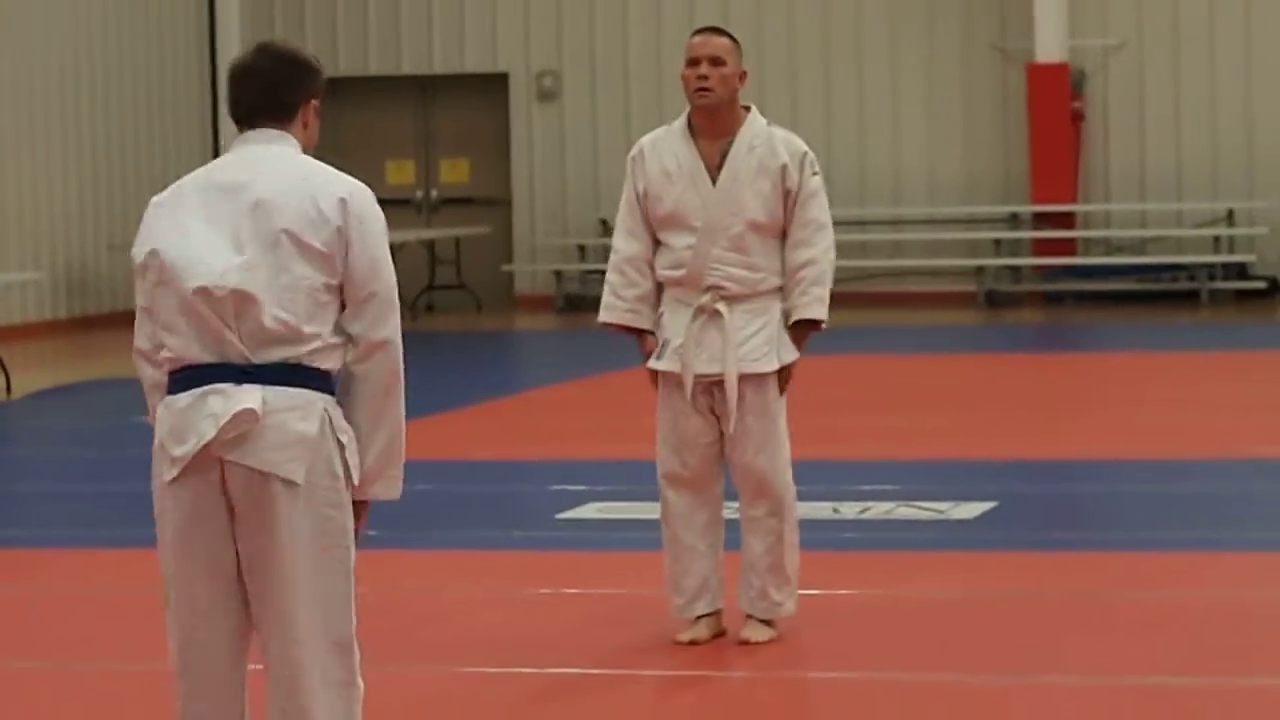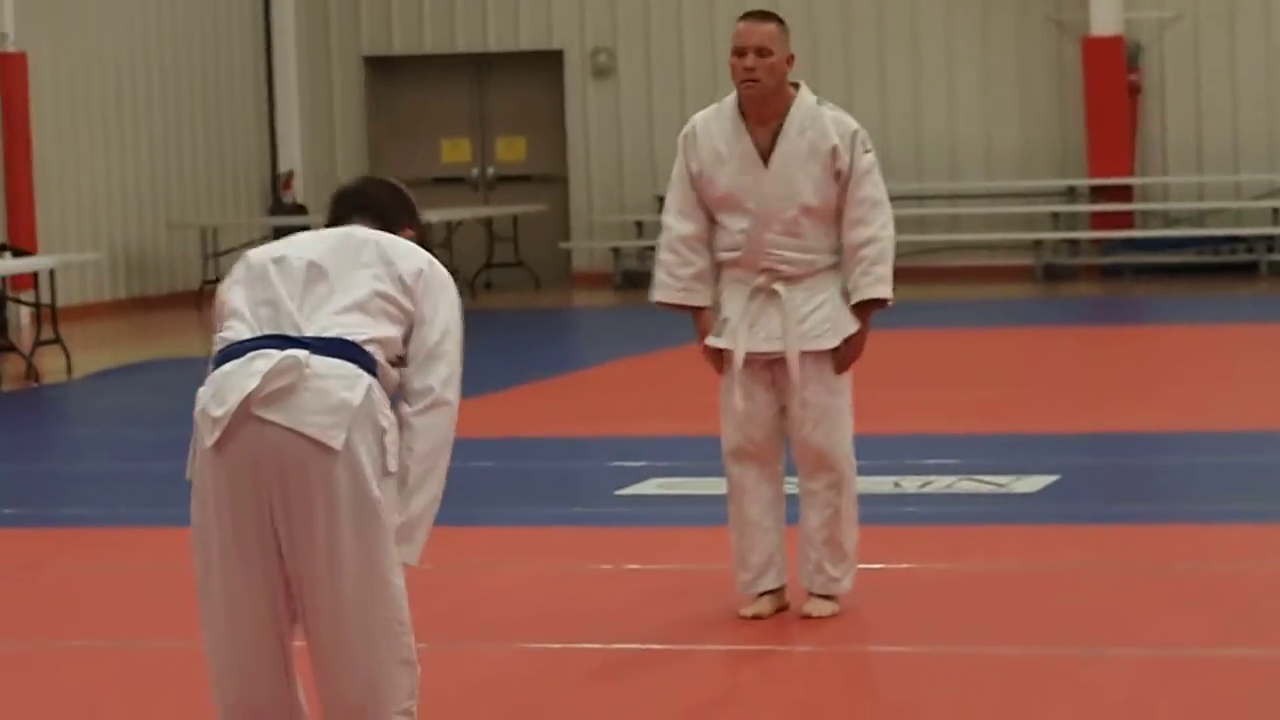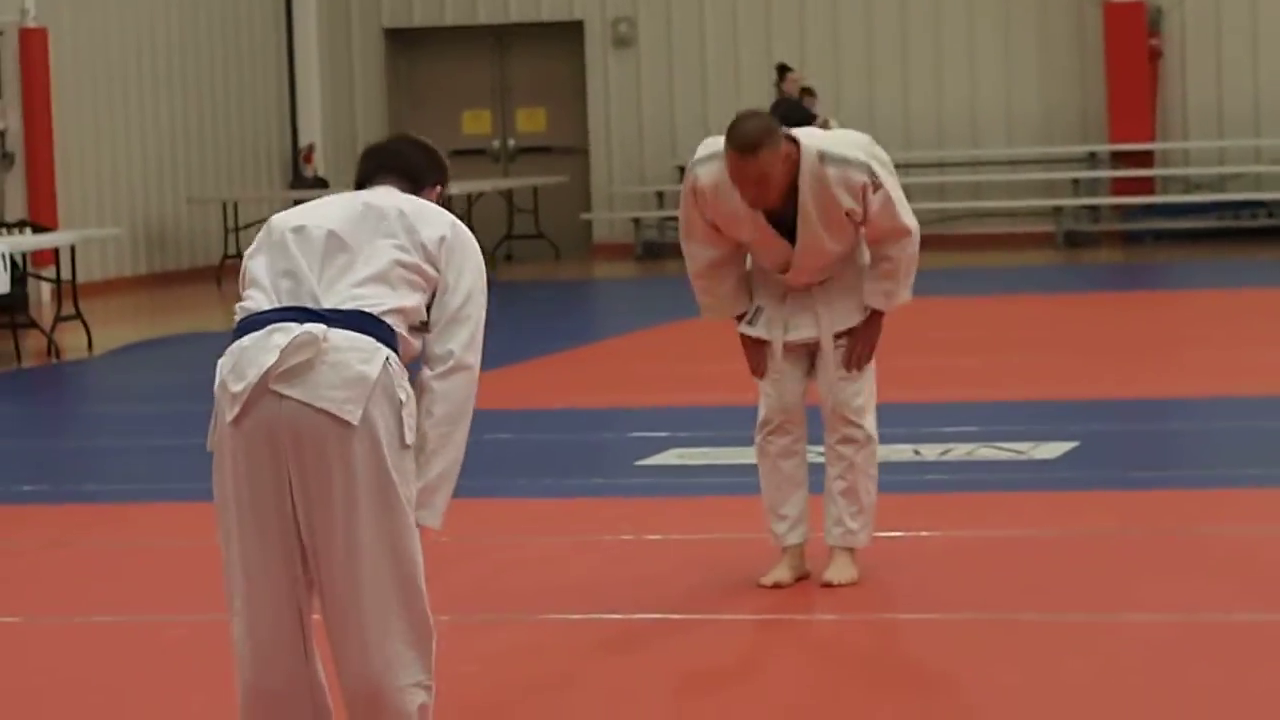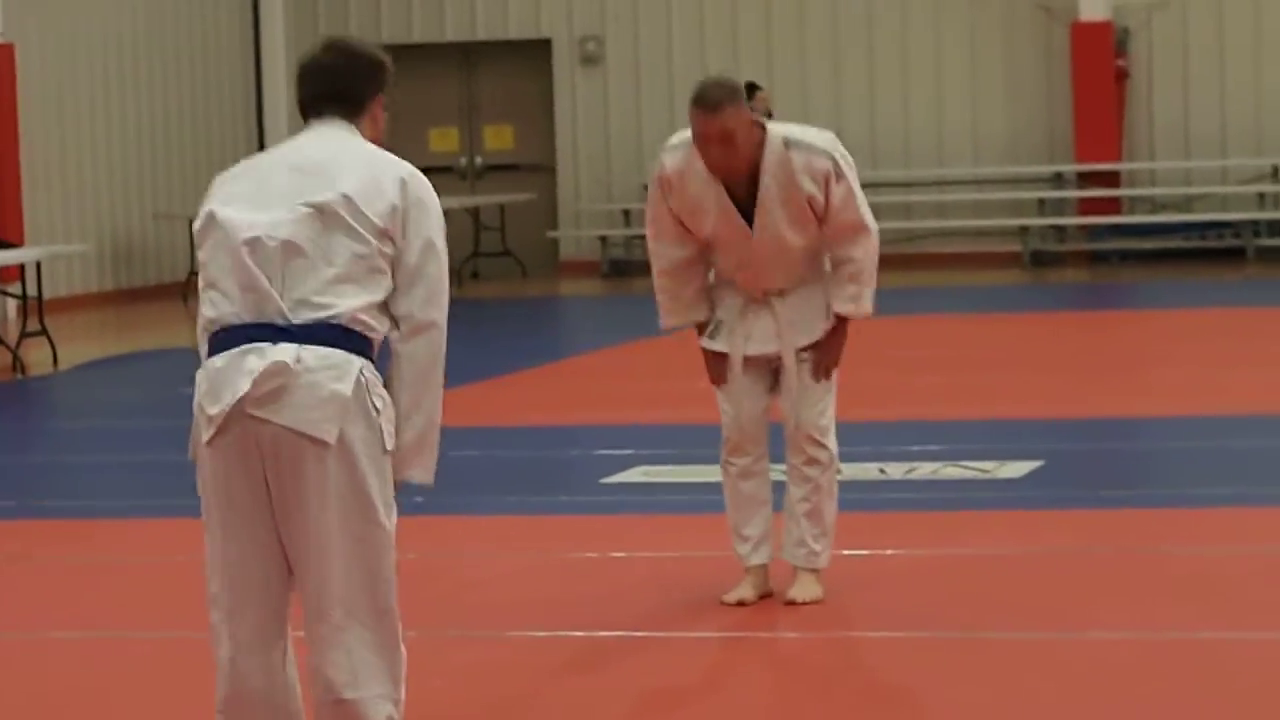
dt=0.3s
person 1, frame 1
left shoulder: (169, 203)
right shoulder: (340, 197)
left elbow: (149, 342)
right elbow: (375, 342)
right wrist: (368, 471)
left hip: (187, 427)
right hip: (293, 427)
left knee: (201, 636)
right knee: (309, 637)
person 1, frame 2
left shoulder: (260, 259)
right shoulder: (421, 267)
right elbow: (432, 404)
right wrist: (400, 531)
left hip: (228, 404)
right hip: (336, 405)
left knee: (242, 627)
right knee: (366, 631)
person 1, frame 3
left shoulder: (286, 221)
right shoulder: (446, 230)
right elbow: (452, 368)
right wrist: (421, 494)
left hip: (250, 378)
right hip: (351, 380)
left knee: (264, 601)
right knee: (378, 598)
person 1, frame 4
left shoulder: (233, 181)
right shoulder: (399, 181)
right elbow: (420, 326)
right wrist: (406, 453)
left hip: (229, 390)
right hip: (329, 391)
left knee: (244, 606)
right knee: (351, 607)
person 2, frame 1
left shoulder: (785, 152)
right shoulder: (650, 154)
left elbow: (810, 247)
right elbow: (632, 250)
left wrist: (800, 332)
right wrist: (642, 332)
left hip: (755, 332)
right hip: (680, 334)
left knee: (763, 476)
right knee: (684, 477)
left ankle: (764, 609)
right ankle: (701, 609)
person 2, frame 2
left shoulder: (838, 132)
right shoulder: (701, 134)
left elbow: (868, 225)
right elbow: (685, 229)
left wrist: (862, 315)
right wrist: (700, 312)
left hip: (815, 309)
right hip: (742, 311)
left knee: (824, 453)
right knee: (747, 451)
left ankle: (826, 583)
right ankle: (764, 583)
person 2, frame 3
left shoulder: (851, 166)
right shoulder: (704, 178)
left elbow: (897, 239)
right elbow: (708, 255)
left wrist: (875, 318)
right wrist: (743, 322)
left hip: (843, 295)
right hip: (774, 301)
left knee: (848, 417)
right knee: (778, 420)
left ankle: (844, 545)
right ankle: (791, 547)
person 2, frame 4
left shoulder: (815, 158)
right shoulder: (673, 170)
left elbow: (855, 241)
right elbow: (674, 258)
left wrist: (841, 325)
right wrist: (702, 330)
left hip: (806, 311)
right hip: (736, 314)
left knee: (809, 435)
right knee: (741, 439)
left ankle: (807, 564)
right ankle: (754, 566)
